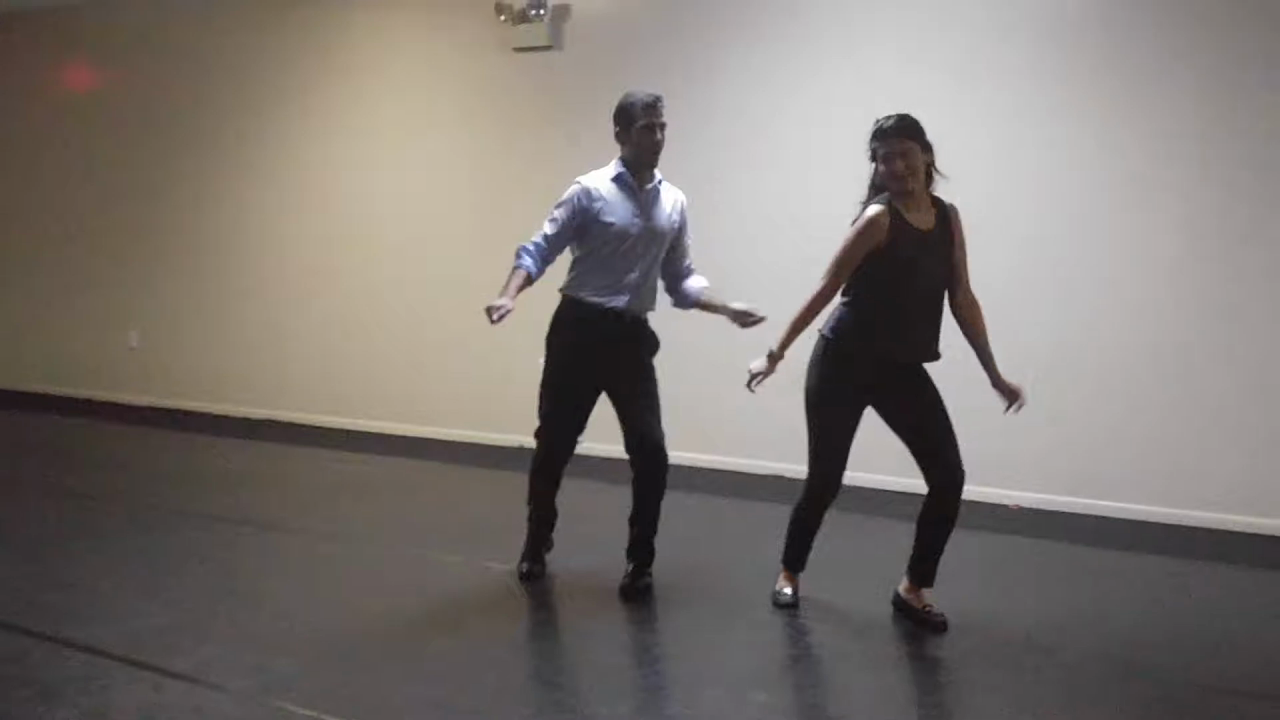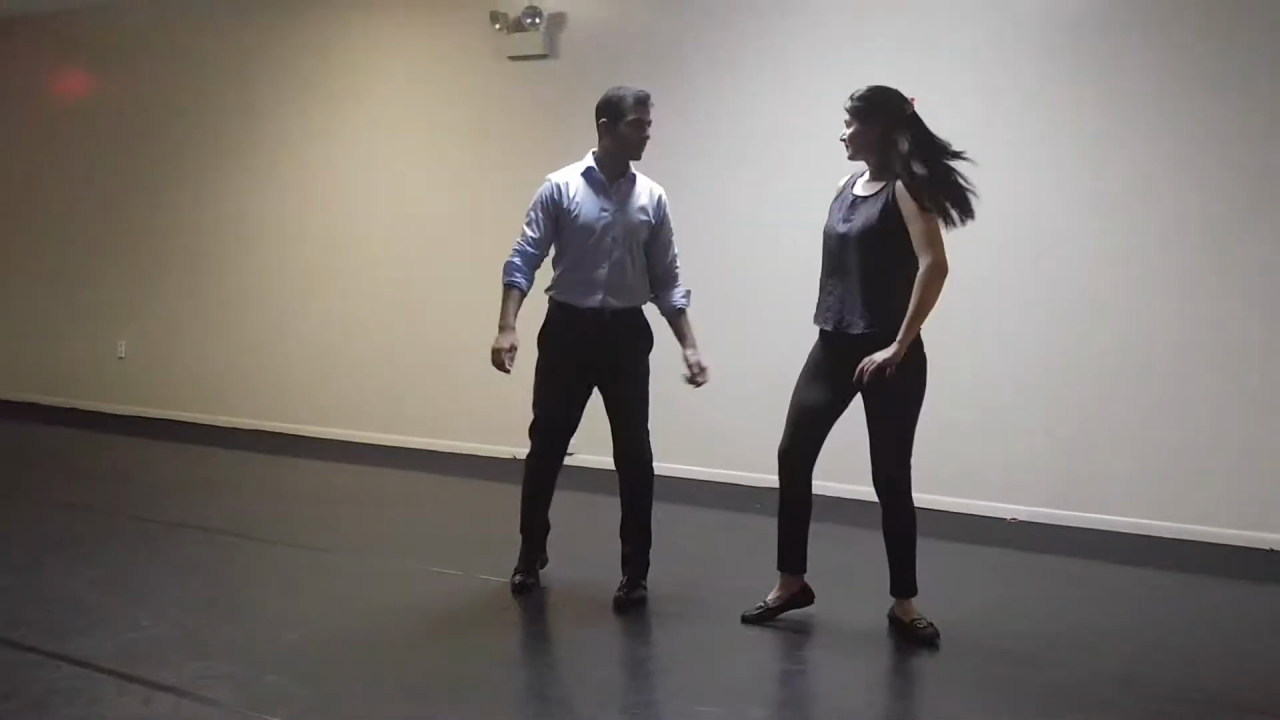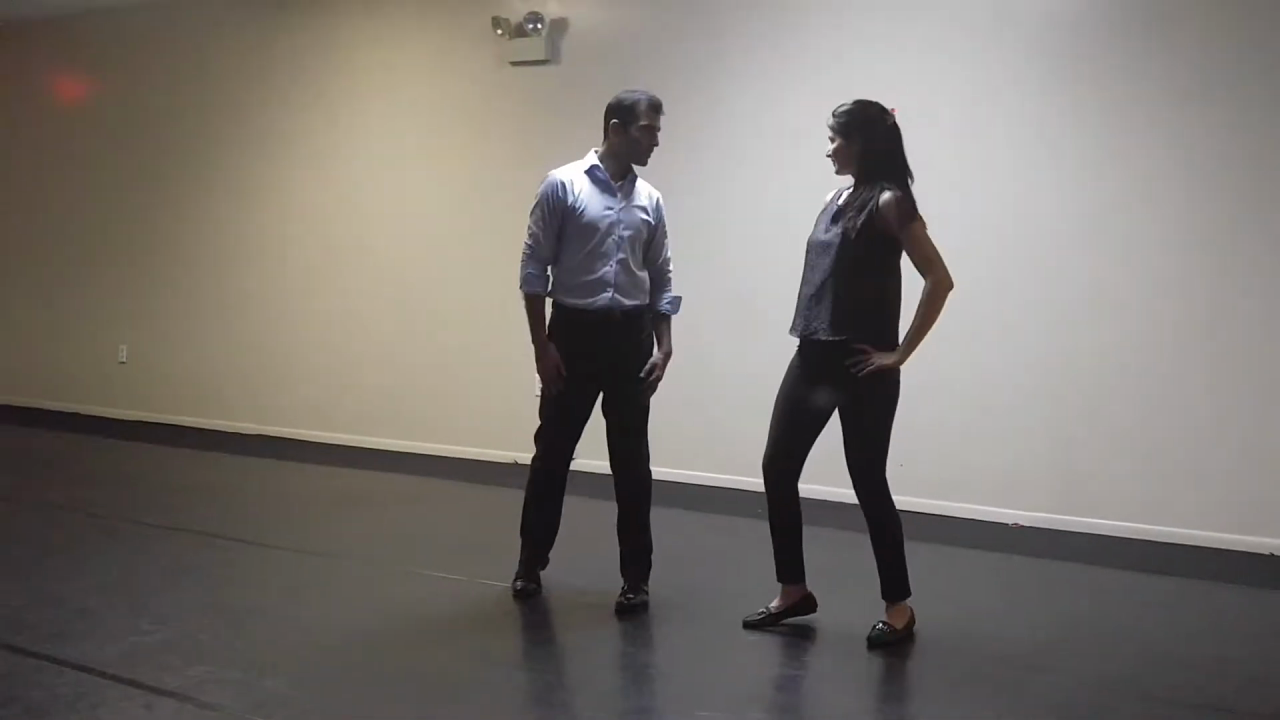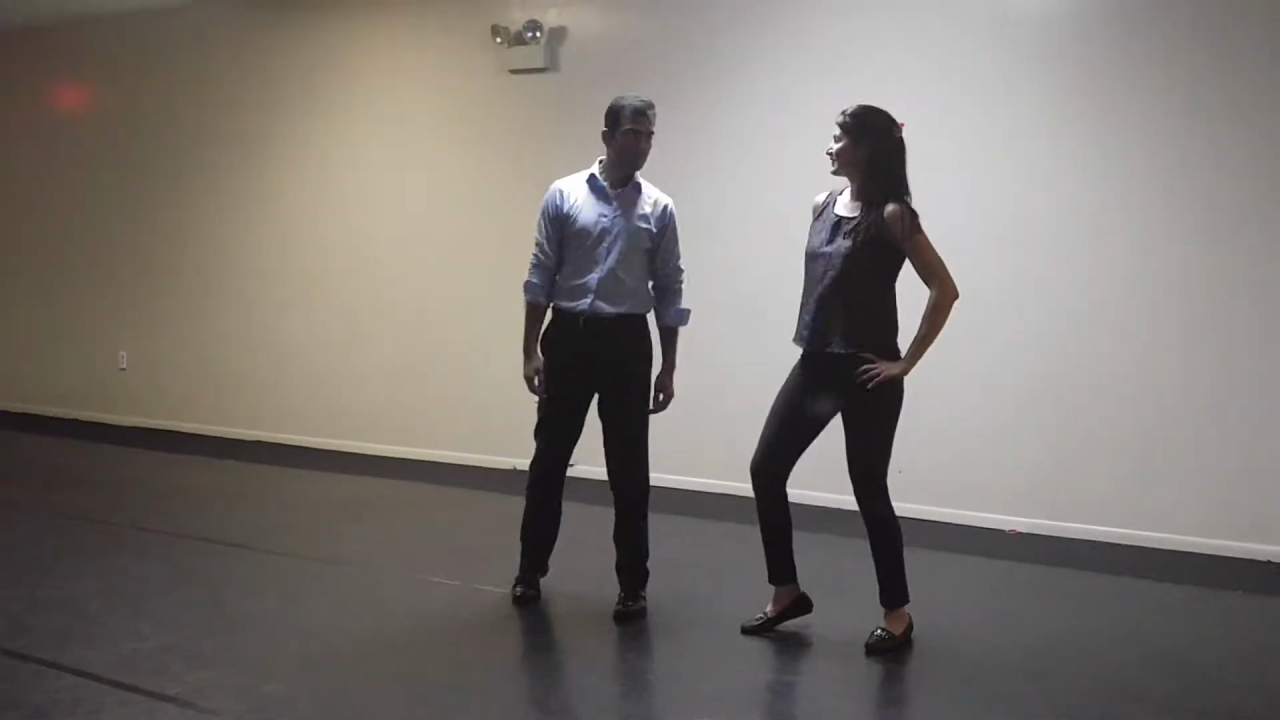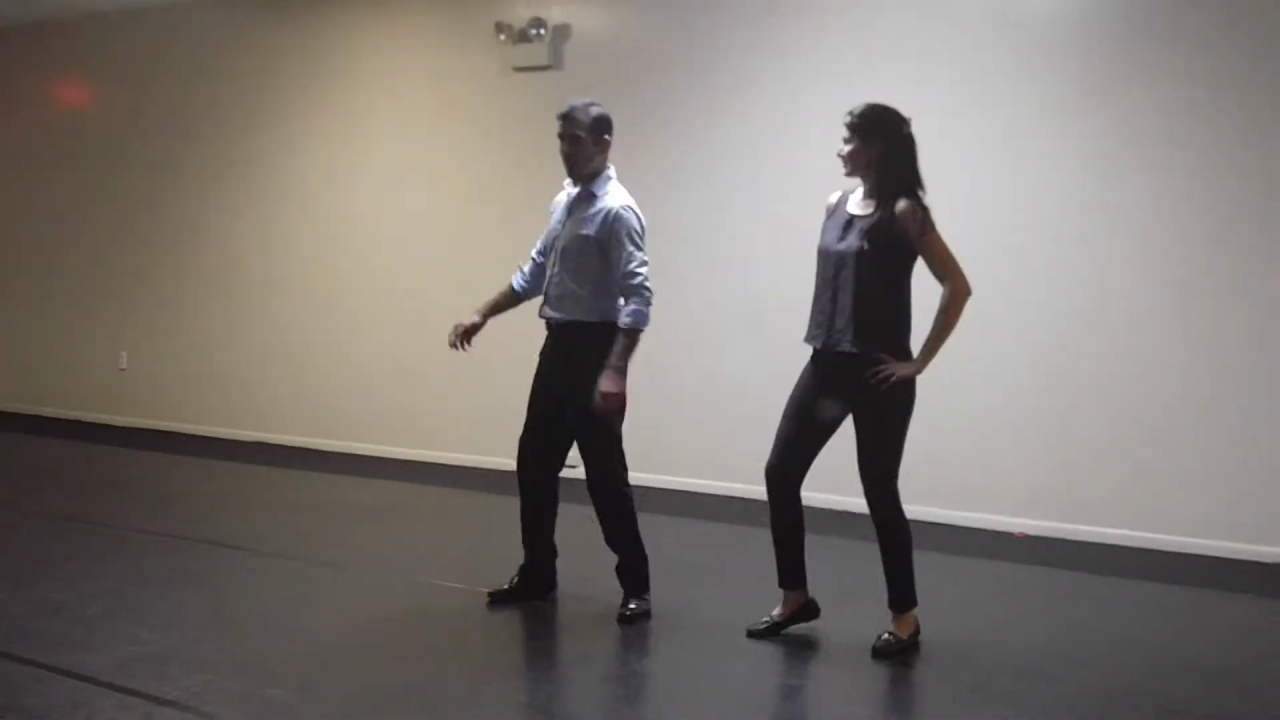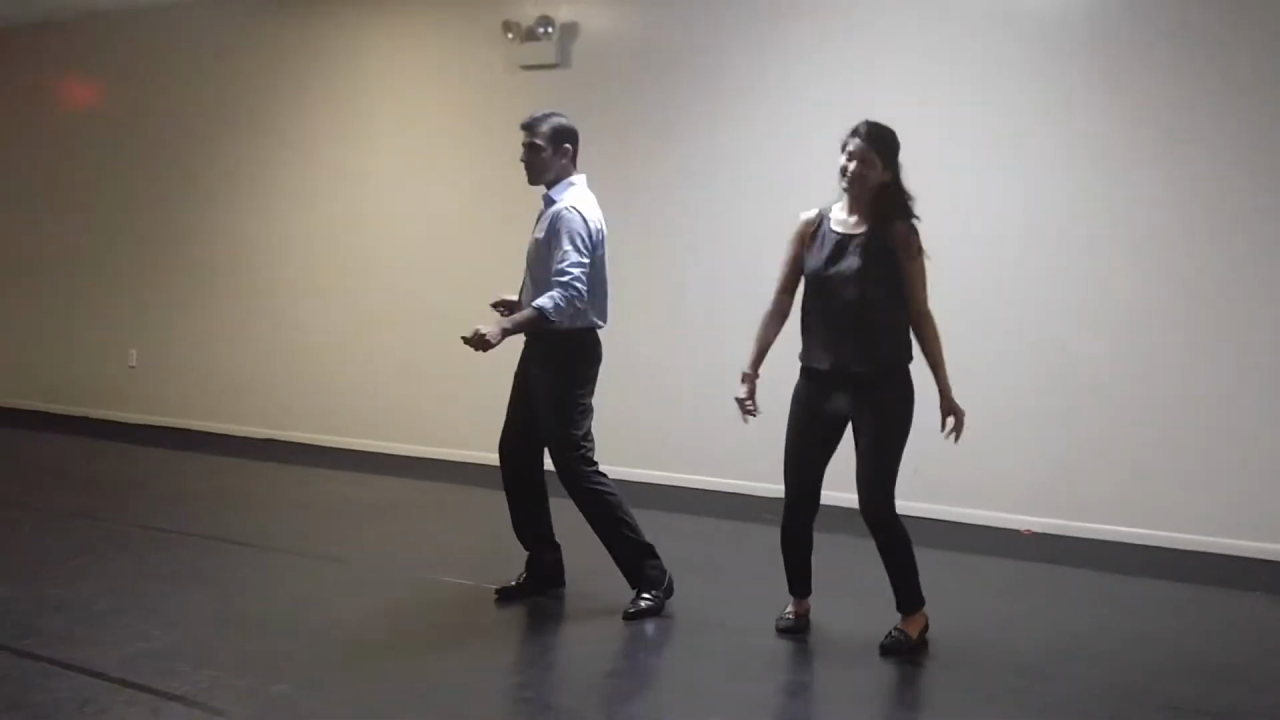
dt=0.4s
person 1, frame 1
left shoulder: (947, 218)
right shoulder: (878, 217)
left elbow: (962, 298)
right elbow: (826, 289)
left wrist: (993, 372)
right wrist: (776, 353)
left hip: (902, 369)
right hip: (844, 362)
left knee: (949, 478)
right knee: (825, 481)
left ankle: (913, 588)
right ankle: (789, 572)
person 1, frame 2
left shoulder: (907, 188)
right shoulder: (846, 188)
left elbow: (934, 267)
left wrist: (899, 346)
left hip: (888, 354)
right hip: (834, 346)
left knee: (890, 479)
right knee: (792, 457)
left ankle: (904, 601)
right ankle: (792, 583)
person 1, frame 3
left shoulder: (888, 201)
right shoulder: (836, 200)
left elbow: (939, 279)
left wrist: (901, 352)
right wrist: (812, 346)
left hip: (860, 364)
right hip: (812, 356)
left knee: (869, 483)
right knee: (777, 468)
left ankle: (899, 605)
right ankle: (793, 590)
person 1, frame 4
left shoulder: (892, 215)
right shoulder: (823, 205)
left elbow: (945, 290)
left wrist: (907, 362)
right wrist: (814, 344)
left hip: (865, 374)
right hip: (814, 366)
left knee: (869, 492)
right knee: (765, 470)
left ankle: (896, 613)
right ankle: (786, 592)
person 1, frame 5
left shoulder: (904, 212)
right shoulder: (836, 205)
left elbow: (957, 287)
left wrist: (920, 361)
left hip: (878, 373)
right hip: (826, 365)
left knee: (879, 493)
right knee: (780, 473)
left ankle: (904, 617)
right ankle: (794, 597)
person 1, frame 6
left shoulder: (897, 233)
right shoulder: (812, 224)
left elbow: (920, 315)
right elbow: (782, 303)
left wrist: (945, 392)
right wrist: (750, 371)
left hip: (883, 385)
right hip: (819, 381)
left knee: (875, 503)
right knee: (798, 501)
left ankle: (913, 615)
right ankle: (798, 601)
person 2, frame 1
left shoulder: (673, 203)
right shoulder: (590, 191)
left elbow: (681, 277)
right elbow: (541, 249)
left wrist: (726, 307)
right wrist: (509, 295)
left hip: (633, 337)
right hip: (581, 330)
left knee: (650, 454)
right knee: (554, 444)
left ankle: (640, 561)
right ankle: (536, 546)
person 2, frame 2
left shoulder: (652, 198)
right shoulder: (560, 188)
left elbow: (665, 281)
right elbow: (525, 260)
left wrist: (689, 344)
right wrist: (507, 326)
left hip: (625, 335)
right hip: (567, 330)
left knee: (634, 457)
right knee: (546, 449)
left ankle: (634, 573)
right ankle: (530, 558)
person 2, frame 3
left shoulder: (650, 199)
right shoulder: (562, 185)
left elbow: (660, 280)
right elbow: (534, 268)
left wrist: (663, 345)
right wrist: (541, 343)
left hip: (630, 335)
right hip: (574, 331)
left knee: (632, 460)
right knee: (553, 450)
left ankle: (636, 577)
right ankle: (531, 563)
person 2, frame 4
left shoulder: (659, 209)
right shoulder: (564, 195)
left elbow: (670, 292)
right elbow: (540, 278)
left wrist: (668, 366)
right wrist: (531, 348)
left hip: (627, 342)
right hip: (567, 337)
left knee: (629, 468)
right knee: (550, 457)
left ankle: (633, 583)
right ankle: (531, 569)
person 2, frame 5
left shoulder: (618, 210)
right shoulder: (564, 202)
left elbow: (637, 297)
right elbow: (534, 273)
left wrist: (616, 370)
right wrist: (481, 316)
left hip: (595, 348)
right hip: (557, 345)
left knee: (604, 470)
right knee: (535, 461)
left ankle: (635, 585)
right ankle: (537, 573)
person 2, frame 6
left shoulder: (571, 211)
right shoulder: (557, 206)
left elbow: (570, 295)
left wrist: (505, 328)
right wrist: (519, 303)
left hip: (566, 353)
right hip: (543, 351)
left knee: (576, 467)
right knee: (517, 457)
left ankle: (649, 576)
right ankle: (544, 567)
